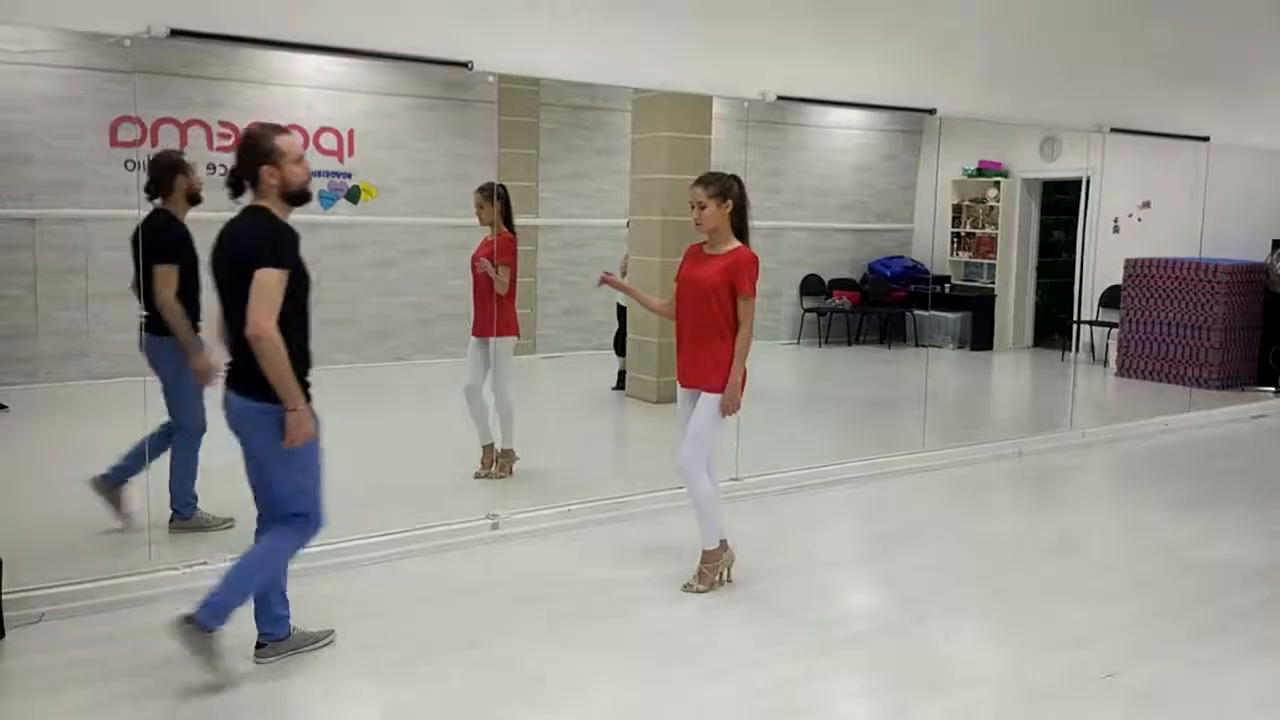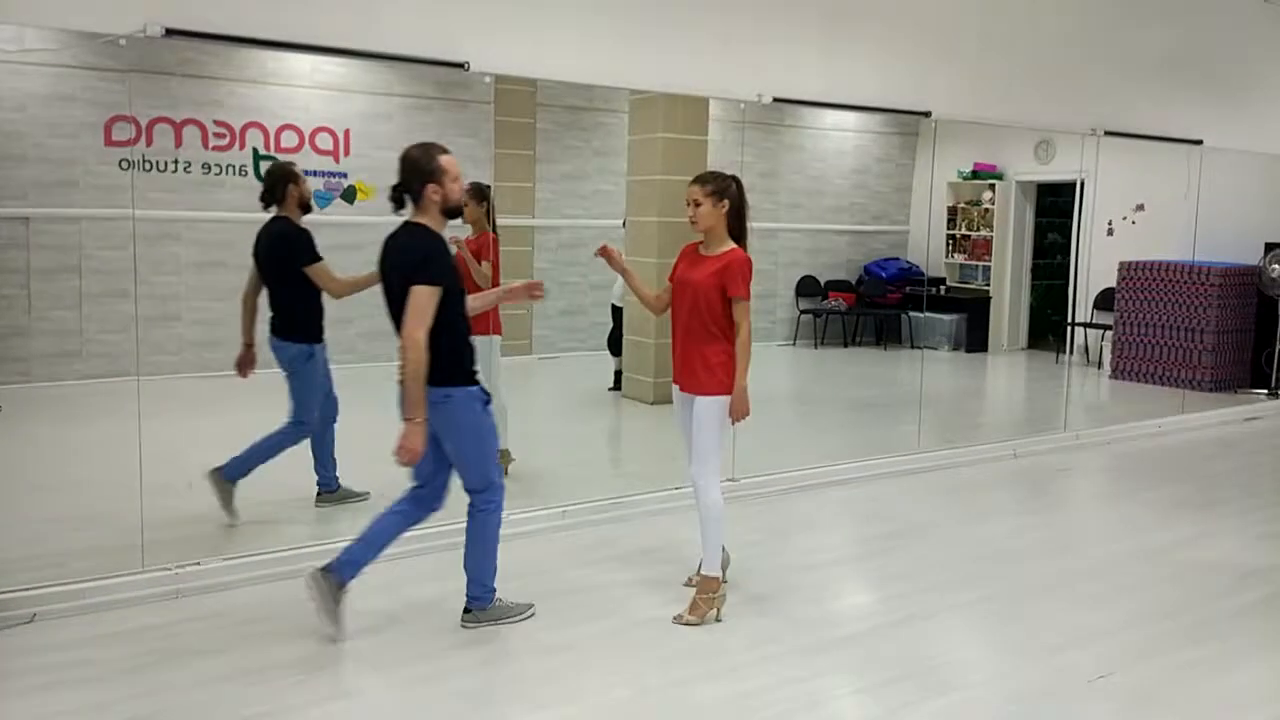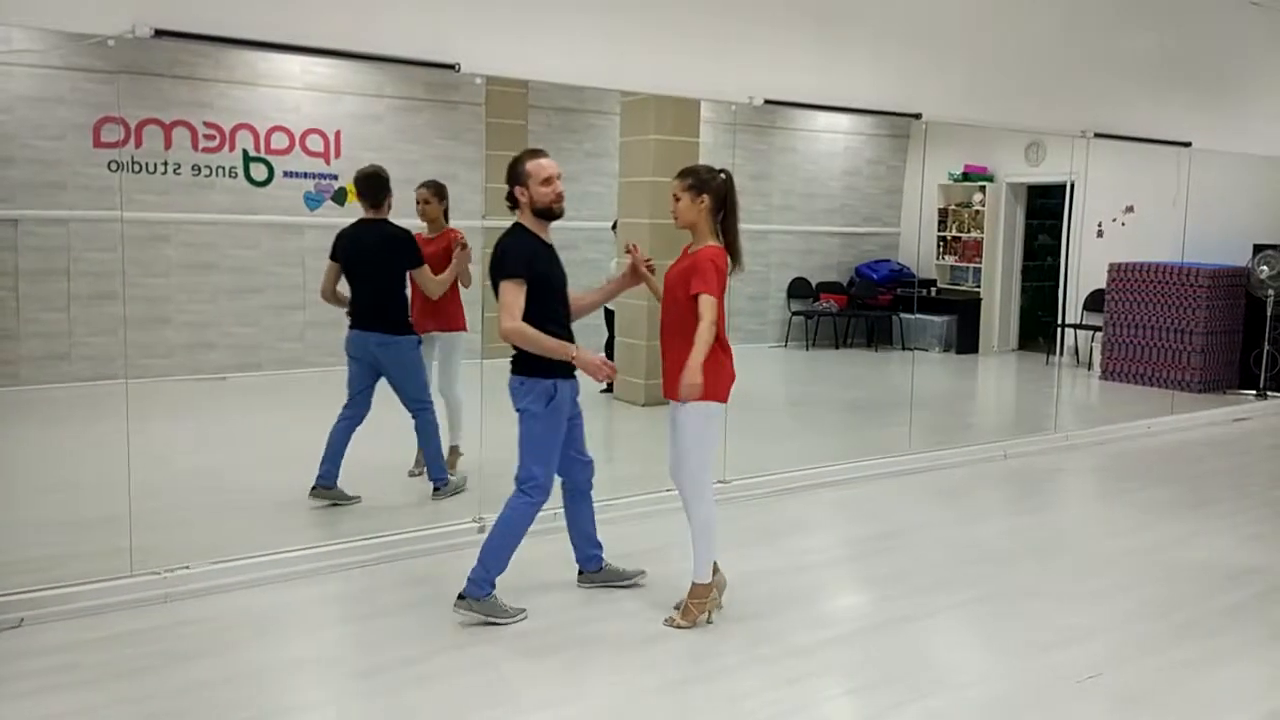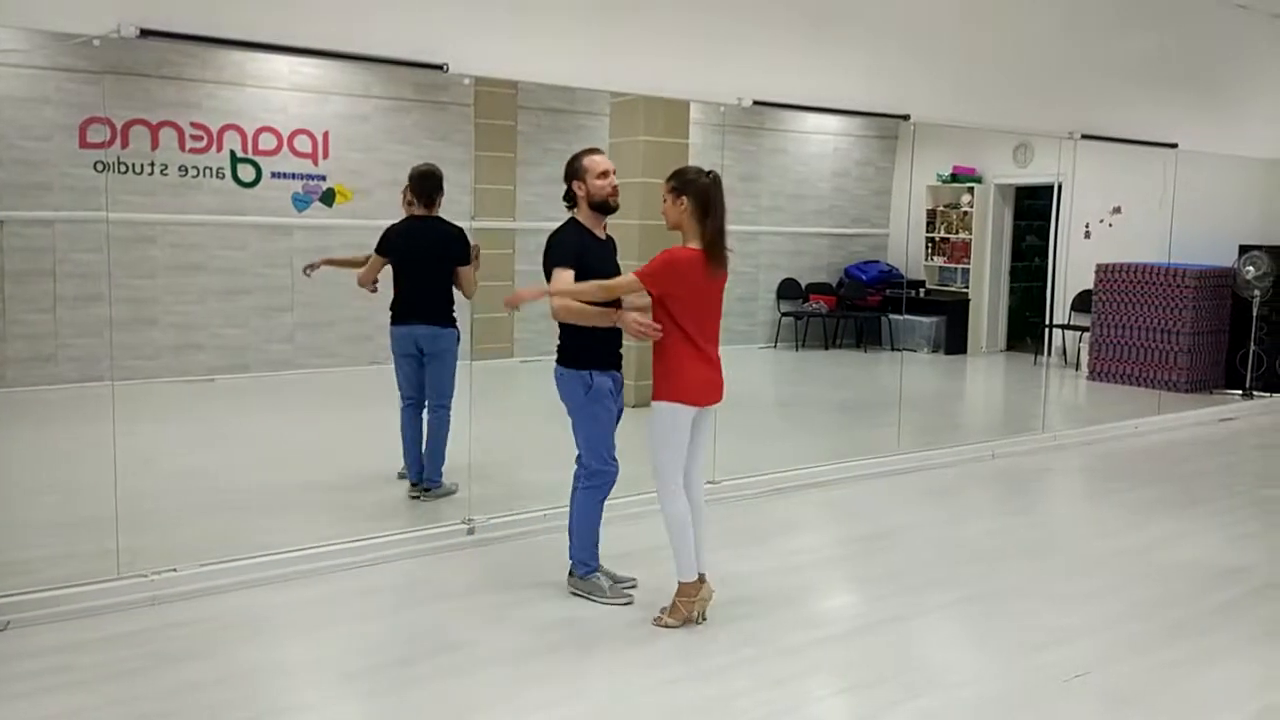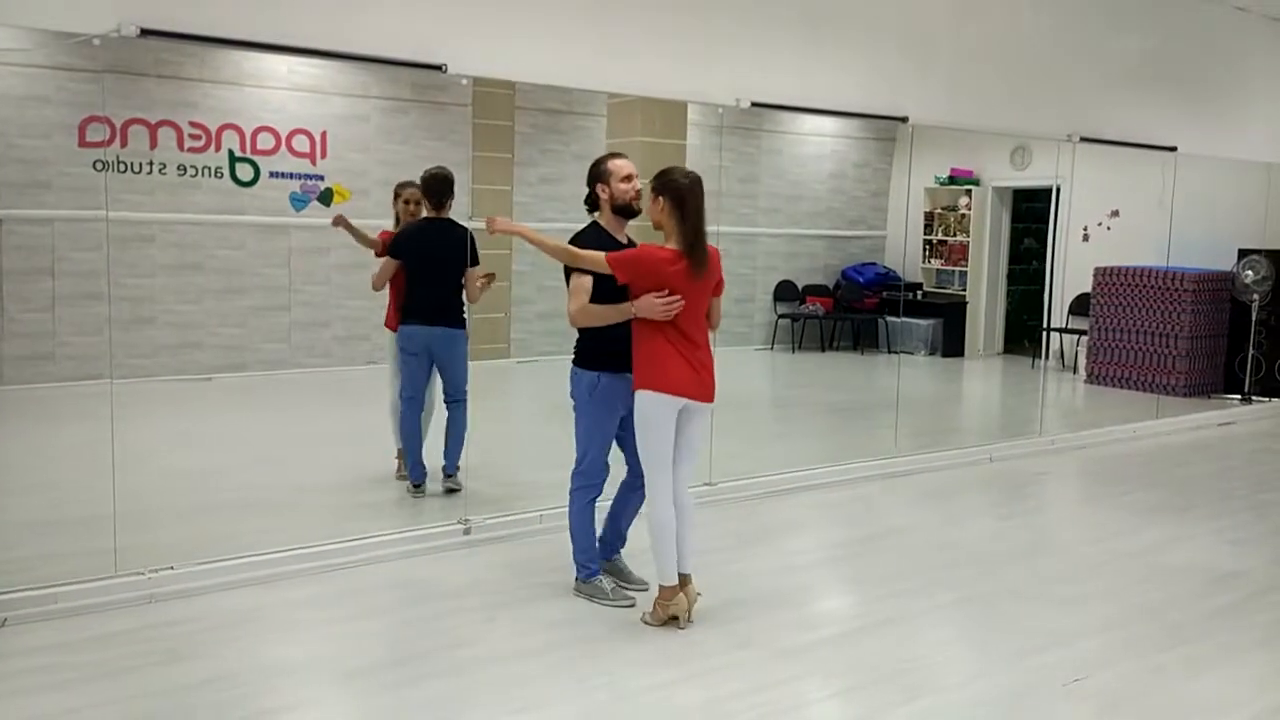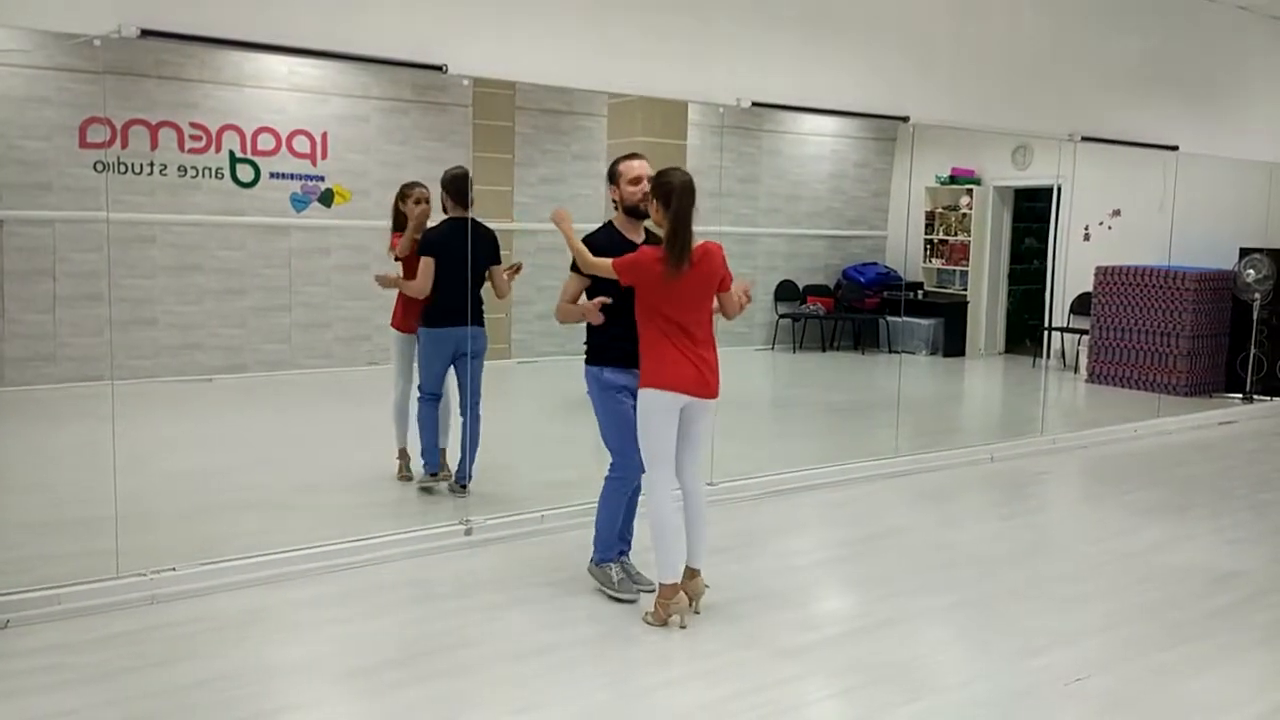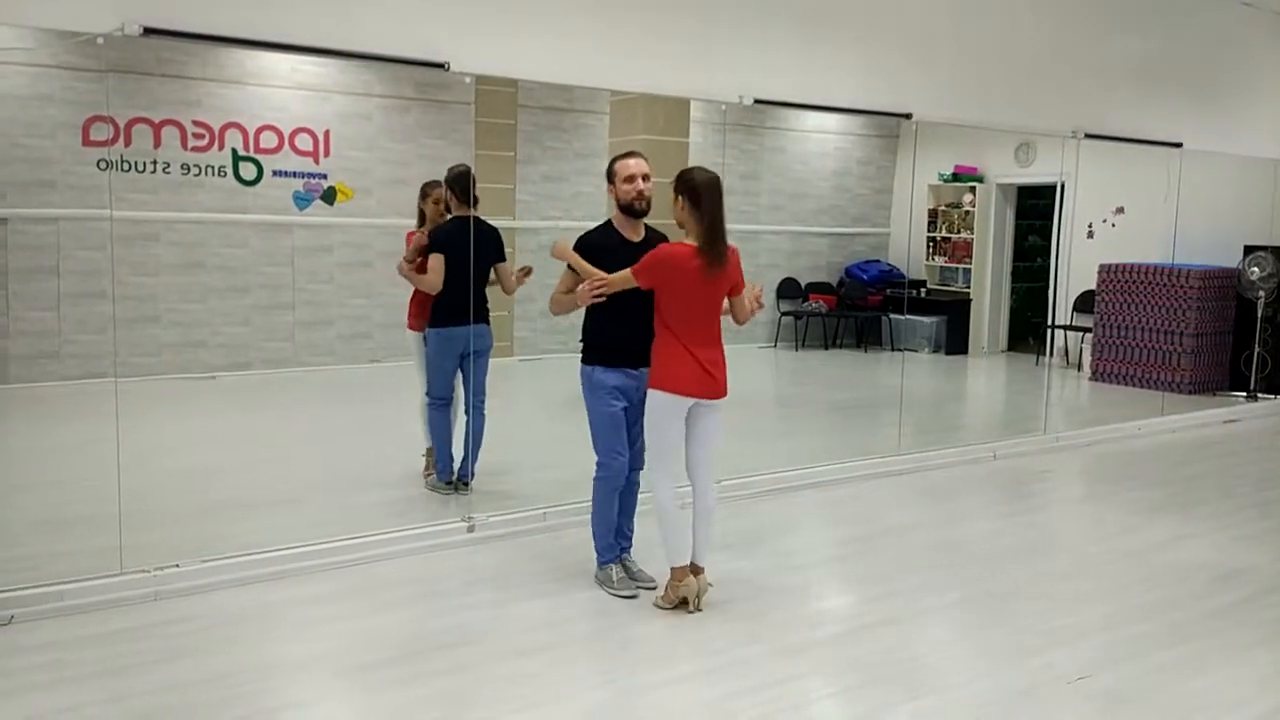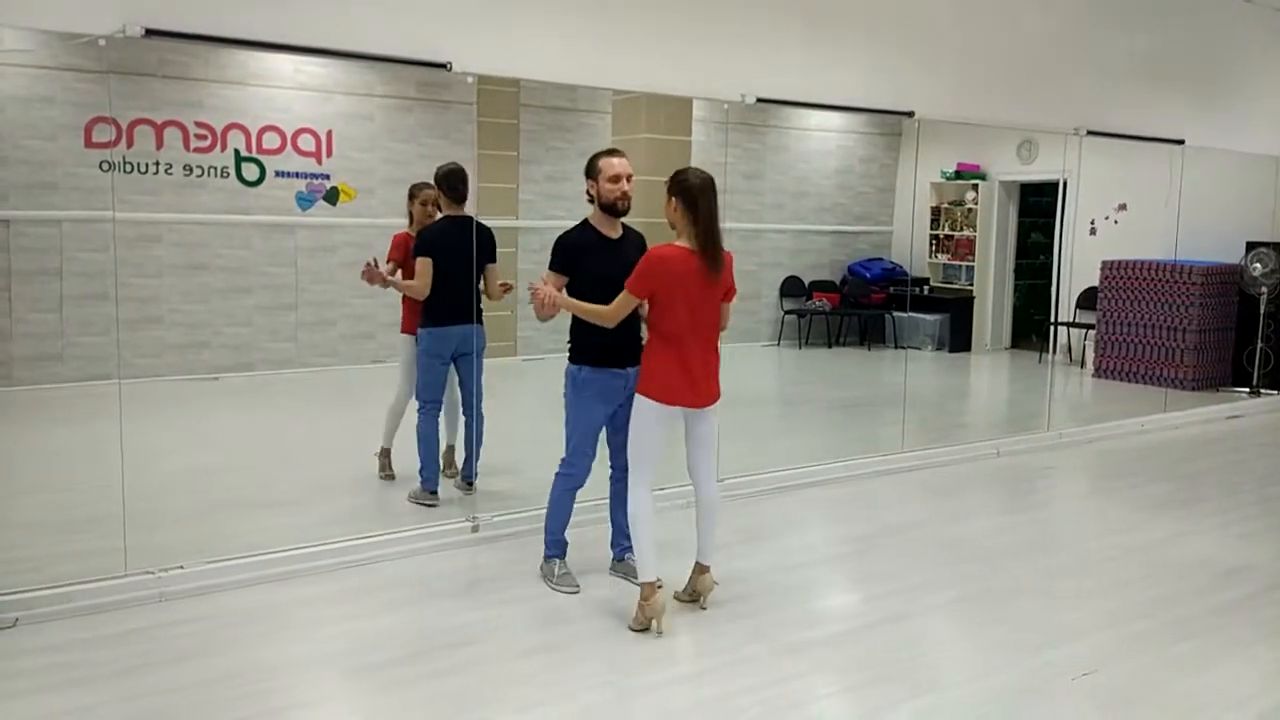
dt=0.5s
person 1, frame 1
left shoulder: (233, 233)
right shoulder: (275, 235)
right elbow: (261, 328)
right wrist: (296, 405)
left hip: (243, 397)
right hip: (270, 403)
left knee: (277, 514)
right knee: (301, 520)
left ankle: (275, 633)
right ankle: (205, 620)
person 1, frame 2
left shoulder: (401, 241)
right shoulder: (428, 248)
right elbow: (415, 339)
left wrist: (505, 296)
right wrist: (414, 419)
left hip: (431, 393)
right hip: (452, 395)
left knee: (425, 494)
right knee: (487, 492)
left ankle: (337, 574)
right ankle: (480, 603)
person 1, frame 3
left shoulder: (540, 244)
right shoulder: (516, 247)
left elbow: (565, 309)
right elbow: (510, 326)
left wrist: (622, 284)
right wrist: (576, 354)
left hip: (557, 382)
right hip: (541, 384)
left knee: (578, 473)
right knee: (533, 487)
left ankle: (591, 566)
right ankle: (478, 591)
person 1, frame 4
left shoulder: (607, 242)
right shoulder: (566, 240)
right elbow: (562, 307)
left wrist: (642, 310)
right wrist: (622, 318)
left hip: (609, 372)
right hip: (583, 374)
left knee: (593, 469)
right knee: (600, 469)
left ankle: (585, 565)
right ankle: (585, 573)
person 1, frame 5
left shoulder: (631, 246)
right shoulder: (586, 244)
right elbow: (579, 313)
left wrist: (659, 309)
right wrist: (636, 308)
left hip: (633, 377)
right hip: (597, 378)
left knee: (644, 472)
right knee: (590, 476)
left ankle: (609, 554)
right ankle: (587, 573)
person 1, frame 6
left shoulder: (657, 246)
right shoulder: (596, 244)
right elbow: (562, 310)
right wrist: (585, 312)
left hip: (647, 371)
right hip: (608, 372)
left knee: (634, 469)
right knee: (626, 465)
left ankle: (621, 556)
right ankle: (603, 558)
person 1, frame 7
left shoulder: (660, 243)
right shoulder: (593, 243)
right elbow: (555, 304)
right wrist: (580, 298)
left hip: (647, 371)
right hip: (604, 372)
left knee: (633, 468)
right knee: (612, 466)
left ankle: (623, 553)
right ankle: (606, 561)
person 1, frame 8
left shoulder: (637, 242)
right shoulder: (572, 243)
right elbow: (544, 312)
right wrist: (545, 303)
left hip: (634, 372)
right hip: (590, 374)
left knee: (627, 468)
right knee: (576, 467)
left ankle: (623, 555)
right ankle: (553, 557)
person 2, frame 1
left shoulder: (742, 260)
right shoulder: (692, 255)
left elbow: (745, 327)
right elbow: (672, 310)
left wrist: (735, 381)
right wrist: (625, 288)
left hip: (718, 378)
right hip: (689, 375)
left knee: (690, 463)
right knee: (697, 464)
left ankle: (713, 550)
right ankle: (718, 550)
person 2, frame 2
left shoulder: (735, 261)
right shoulder: (688, 254)
left elbow: (743, 328)
right elbow: (659, 305)
left wrist: (740, 386)
right wrist: (622, 270)
left hip: (715, 381)
right hip: (685, 378)
left knee: (704, 476)
right knee: (699, 472)
left ankle: (712, 585)
right ankle: (715, 552)
person 2, frame 3
left shoulder: (708, 258)
right shoulder: (690, 253)
left elbow: (708, 318)
left wrist: (695, 365)
right wrist: (644, 273)
left hip: (699, 384)
right hip: (685, 383)
left knee: (696, 484)
right knee: (681, 476)
left ankle: (702, 588)
right ankle: (709, 571)
person 2, frame 4
left shoulder: (674, 261)
right shoulder: (716, 259)
left elbow: (608, 290)
left wrist: (543, 290)
left hip: (677, 388)
right hip: (707, 386)
left knee: (669, 486)
right knee: (689, 481)
left ankle: (688, 589)
right ankle: (697, 579)
person 2, frame 5
left shoulder: (647, 259)
right shoulder: (711, 259)
left elbow: (573, 257)
left wrist: (515, 228)
left hip: (658, 385)
right hip: (699, 387)
left knee: (658, 487)
right knee: (680, 483)
left ankle: (668, 593)
right ankle: (684, 581)
person 2, frame 6
left shoulder: (647, 261)
right shoulder: (713, 254)
left elbow: (589, 265)
right elbow: (731, 310)
left wrist: (565, 226)
right wrist: (741, 294)
left hip: (661, 383)
right hip: (703, 382)
left knee: (659, 484)
right knee: (690, 478)
left ankle: (669, 590)
right ankle: (693, 575)
person 2, frame 7
left shoulder: (667, 256)
right shoulder: (729, 257)
left elbow: (608, 284)
right elbow: (741, 318)
left wrist: (568, 255)
right wrist: (752, 299)
left hip: (671, 382)
right hip: (711, 381)
left knee: (661, 477)
right knee: (702, 476)
left ankle: (680, 574)
right ankle: (697, 572)
person 2, frame 8
left shoulder: (659, 259)
right shoulder: (722, 260)
left elbow: (610, 317)
left wrist: (558, 298)
left hip: (661, 387)
right hip: (705, 386)
left knee: (639, 484)
right knee: (704, 477)
left ankle: (650, 592)
right ankle: (702, 573)
person 3, frame 1
left shoulder: (158, 225)
right shoulder: (168, 230)
left elbow: (138, 287)
right elbow: (166, 298)
right wrist: (197, 351)
left hip: (169, 339)
right hip: (172, 342)
left knee: (184, 424)
right knee: (191, 426)
left ankle: (114, 478)
right ankle: (184, 512)
person 3, frame 2
left shoulder: (270, 233)
right shoulder: (293, 235)
left elbow: (248, 294)
right elbow: (335, 287)
left wrist: (247, 345)
right wrist: (385, 273)
left hip: (292, 339)
right hip: (301, 343)
left knee: (326, 411)
right knee: (303, 423)
left ankle: (329, 487)
right ankle: (228, 474)
person 3, frame 3
left shoulder: (345, 237)
right shoulder: (399, 238)
left elbow: (327, 292)
right elbow: (433, 290)
right wrist: (456, 266)
left hip: (359, 336)
right hip: (395, 338)
left knee: (354, 409)
right knee: (421, 408)
left ankle: (325, 482)
right ankle: (441, 481)
person 3, frame 4
left shoulder: (395, 233)
right shoulder: (453, 235)
left elbow: (365, 280)
right elbow: (469, 291)
left wrist: (369, 281)
right wrist: (472, 266)
left hip: (402, 329)
right hip: (439, 329)
left knee: (411, 402)
right knee: (439, 406)
left ankle: (416, 479)
right ankle: (432, 482)
person 3, frame 5
left shoulder: (406, 235)
right shoulder: (463, 236)
left elbow: (377, 283)
right elbow: (472, 296)
left wrist: (383, 273)
right wrist: (484, 284)
left hip: (412, 330)
right hip: (450, 331)
left knee: (411, 404)
right knee: (456, 401)
left ankle: (416, 479)
right ankle: (450, 471)
person 3, frame 6
left shoulder: (433, 236)
right shoulder: (487, 236)
left elbow: (422, 289)
right elbow: (501, 291)
left wrist: (394, 282)
right wrist: (509, 276)
left hip: (437, 330)
right hip: (473, 330)
left knee: (429, 397)
right knee: (470, 406)
left ankle: (432, 469)
right ankle: (462, 479)
person 3, frame 7
left shoulder: (440, 234)
right shoulder: (491, 234)
left elbow: (434, 284)
right elbow: (508, 288)
left wrist: (407, 273)
right wrist: (519, 278)
left hip: (444, 330)
right hip: (479, 329)
left knee: (439, 402)
right knee: (475, 404)
left ankle: (444, 475)
right ankle: (465, 476)
person 3, frame 8
left shoulder: (428, 235)
right shoulder: (484, 233)
left elbow: (421, 289)
right elbow: (493, 291)
left wrist: (388, 280)
right wrist: (503, 290)
left hip: (435, 331)
right hip: (471, 330)
left knee: (429, 407)
right knee: (472, 405)
left ankle: (428, 487)
right ankle: (468, 476)
person 4, frame 1
left shoulder: (506, 241)
right shoulder: (486, 240)
left elbow: (503, 288)
left wrist: (491, 270)
left hip: (501, 328)
right hip: (481, 327)
left knee: (500, 390)
right knee: (471, 387)
left ankle: (507, 451)
right ankle: (488, 448)
person 4, frame 2
left shoulder: (488, 239)
right shoulder: (469, 240)
left elbow: (484, 280)
left wrist: (464, 253)
left hip: (484, 325)
left knee: (490, 390)
left ankle: (503, 451)
person 4, frame 3
left shoulder: (454, 238)
right shoulder: (415, 241)
left elbow: (465, 282)
left hip: (449, 324)
right hip: (420, 323)
left knee: (448, 387)
left ankle: (454, 449)
right ankle: (424, 448)
person 4, frame 4
left shoulder: (440, 241)
right shoulder: (396, 243)
left elbow: (461, 282)
right elbow: (366, 262)
left wrist: (473, 262)
right wrist: (325, 261)
left hip: (434, 327)
right hip: (404, 326)
left knee: (431, 392)
right knee: (408, 393)
left ankle: (430, 452)
right ankle: (411, 453)
person 4, frame 5
right shoulder: (389, 238)
right elbow: (370, 243)
right wrist: (347, 225)
right hip: (398, 324)
left knee: (427, 393)
right knee: (398, 392)
right ankle: (403, 453)
person 4, frame 6
right shoulder: (399, 239)
right elbow: (403, 253)
right wrist: (413, 225)
right hip: (406, 324)
left knee: (442, 390)
right knee: (402, 390)
left ankle: (440, 454)
right ankle: (403, 454)
person 4, frame 7
right shoulder: (416, 237)
right elbow: (408, 264)
right wrist: (415, 246)
right hip: (422, 321)
left knee: (452, 388)
right knee: (429, 389)
right ankle: (430, 452)
person 4, frame 8
right shoulder: (402, 240)
right elbow: (389, 274)
right hip: (414, 324)
left knee: (450, 389)
right knee: (405, 391)
left ankle: (449, 451)
right ankle: (384, 451)
